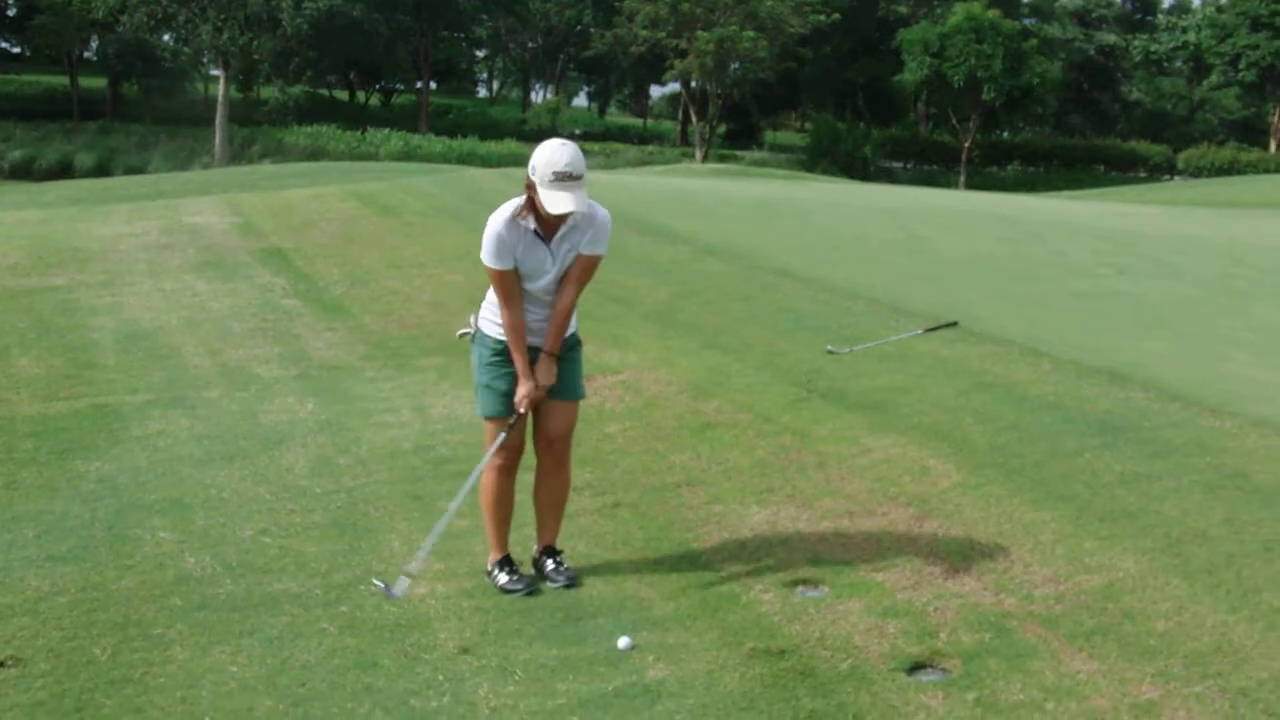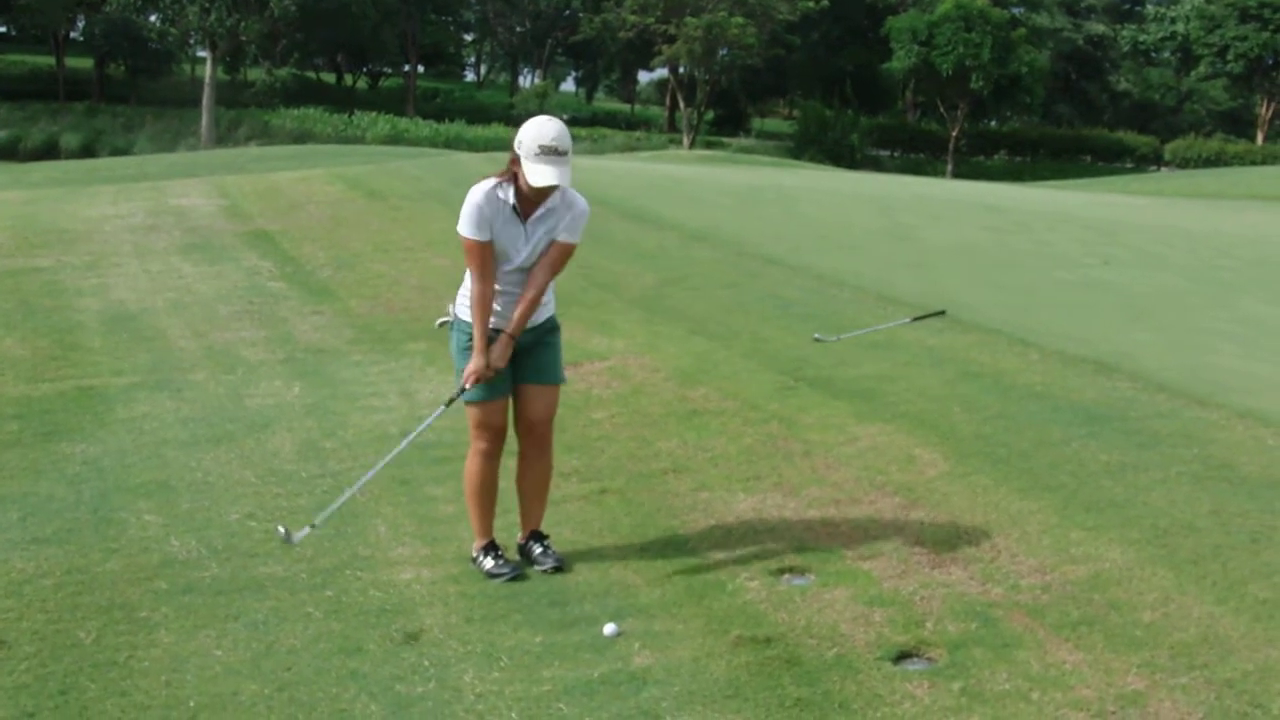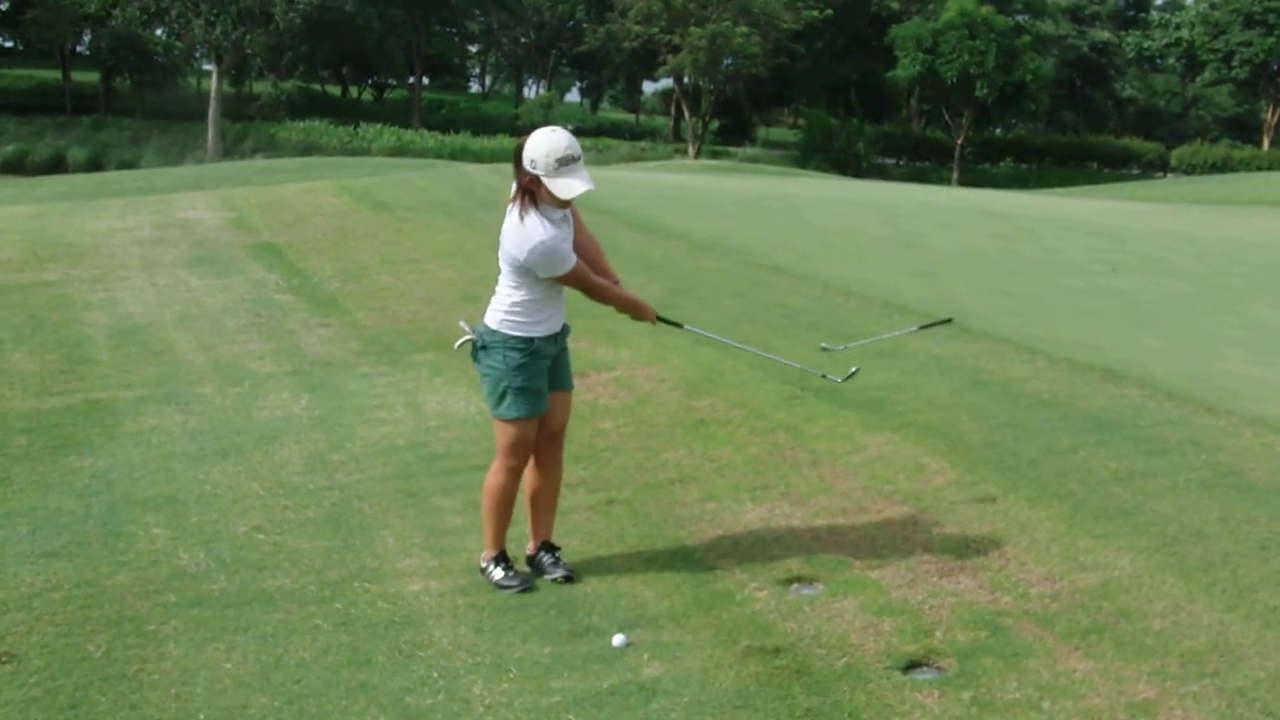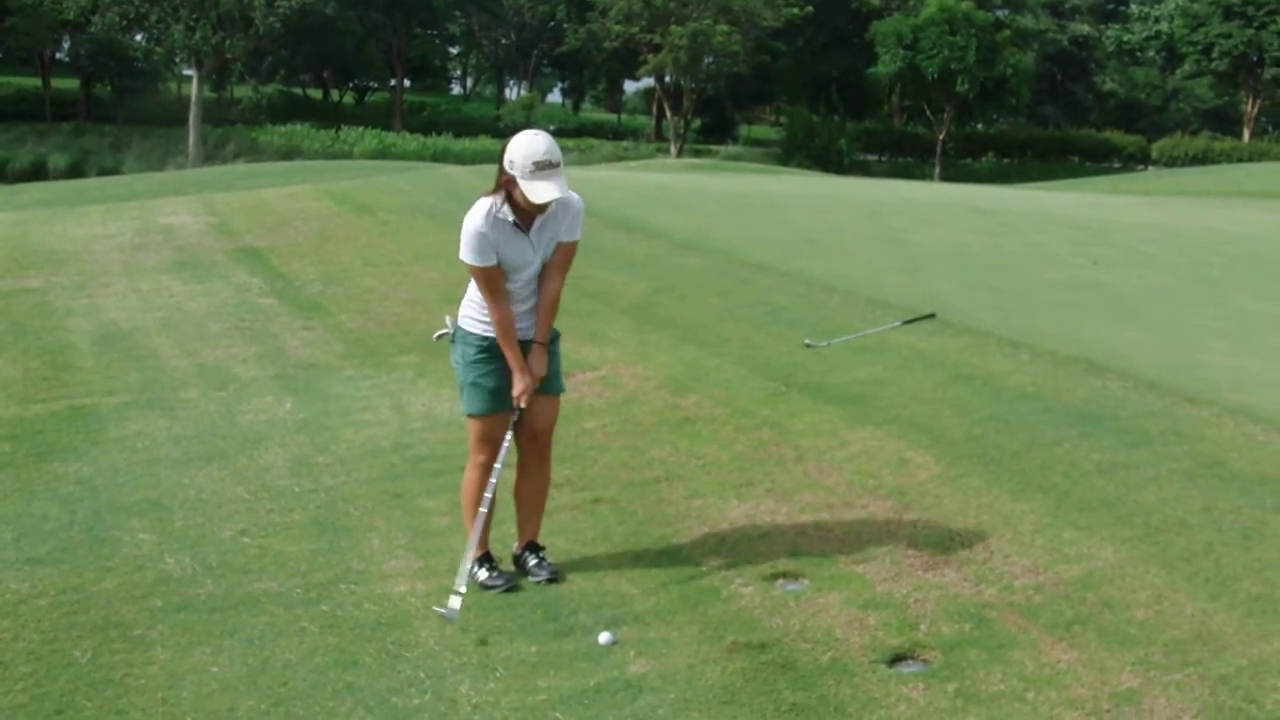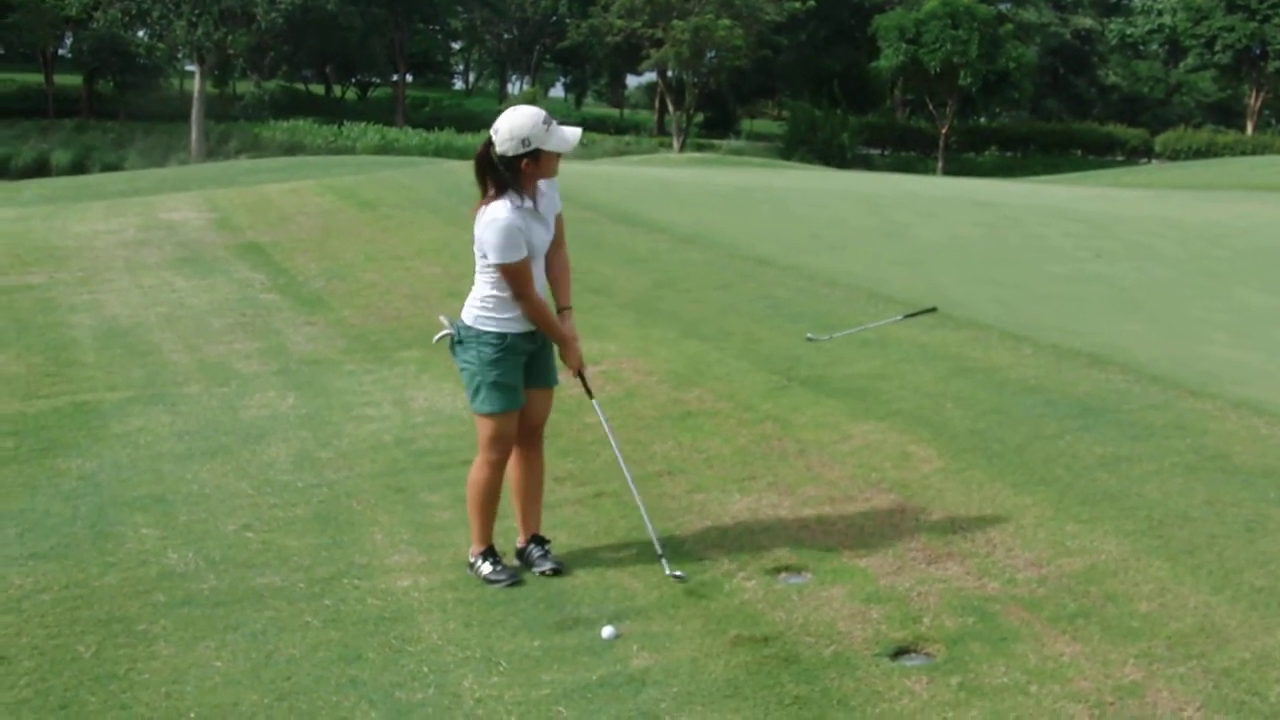
dt=1s
person 1, frame 1
left shoulder: (596, 221)
right shoulder: (502, 227)
left elbow: (567, 298)
right elbow: (510, 308)
left wrist: (549, 359)
right wrist: (522, 375)
left hip: (557, 342)
right hip: (502, 346)
left knee: (556, 448)
right knee: (505, 454)
left ankle: (547, 550)
right ankle: (498, 559)
person 1, frame 2
left shoulder: (573, 208)
right shoulder: (483, 199)
left elbow: (541, 282)
right elbow: (482, 281)
left wrist: (507, 343)
right wrist: (479, 348)
left hip: (537, 331)
right hip: (481, 327)
left knee: (538, 433)
right knee: (487, 440)
left ankle: (532, 535)
right ankle: (483, 545)
person 1, frame 3
left shoulder: (552, 191)
right shoulder: (540, 239)
left elbow: (582, 237)
right elbow: (590, 286)
left wrist: (620, 289)
right wrist: (637, 306)
left hip: (549, 337)
right hip: (513, 346)
left knee: (551, 442)
right knee: (515, 454)
left ankle: (541, 545)
right ankle: (492, 556)
person 1, frame 4
left shoulder: (570, 208)
right shoulder: (481, 224)
left elbow: (552, 286)
right elbow: (496, 304)
left wrist: (540, 350)
right wrist: (517, 370)
left hip: (535, 338)
right hip: (485, 343)
left knee: (538, 444)
right knee: (487, 451)
left ankle: (528, 546)
right ankle: (479, 556)
person 1, frame 5
left shoulder: (546, 189)
right shoulder: (502, 220)
left elbow: (556, 250)
right elbow: (525, 296)
left wrist: (566, 315)
right wrist: (564, 342)
left hip: (534, 333)
right hip: (492, 339)
left knee: (532, 436)
right knee: (496, 448)
left ankle: (531, 539)
right ankle: (480, 551)
